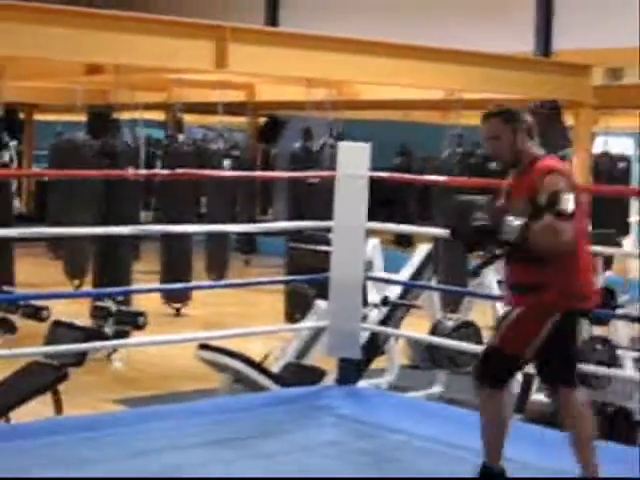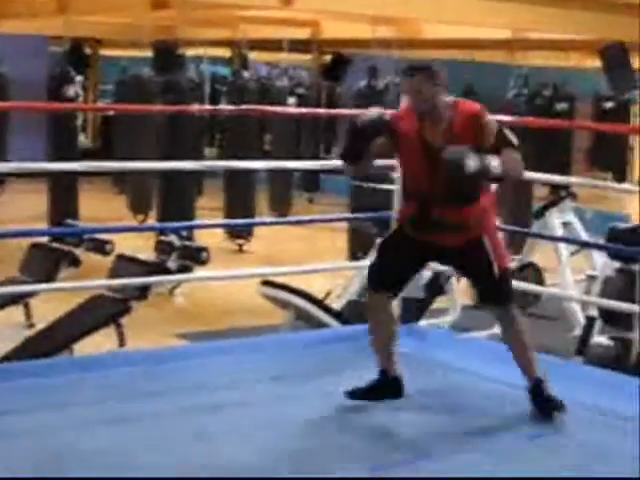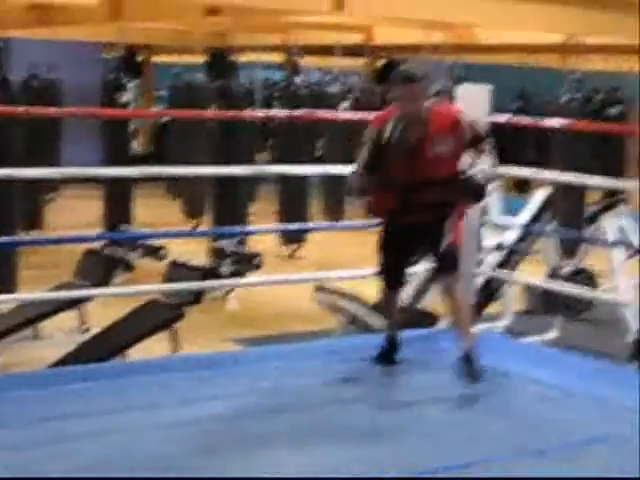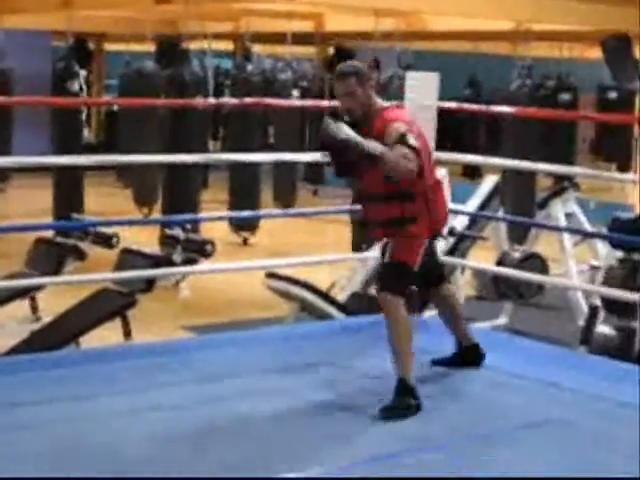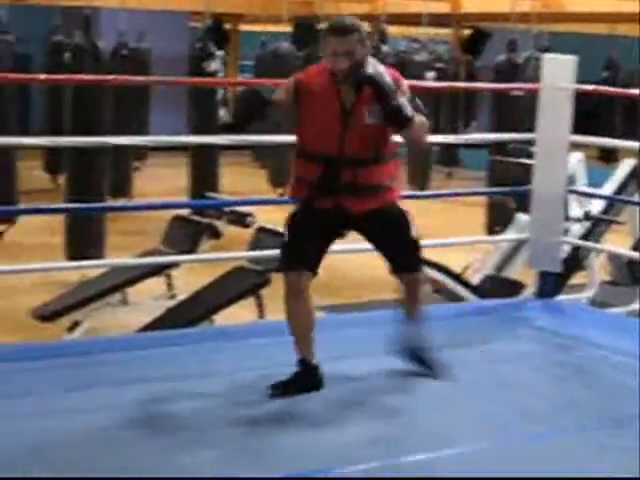
dt=0.7s
person 1, frame 1
left shoulder: (549, 178)
right shoulder: (521, 177)
left elbow: (560, 236)
right elbow: (519, 234)
left wrist: (500, 229)
right wrist: (484, 229)
left hip: (550, 297)
right hip: (555, 295)
left knee: (489, 377)
right knee: (563, 386)
person 1, frame 2
left shoulder: (476, 119)
right shoulder: (400, 122)
left elbow: (515, 168)
right elbow: (355, 164)
left wrist: (480, 167)
right wrist: (359, 139)
left hip: (468, 229)
right hip: (418, 226)
left knee: (501, 306)
right knee: (377, 291)
left ankle: (536, 386)
right ankle: (388, 378)
person 1, frame 3
left shoulder: (451, 120)
right shoulder: (381, 125)
right elbow: (360, 181)
left wrist: (477, 178)
right wrist: (377, 153)
left hip: (440, 210)
right hip: (398, 213)
left knee: (449, 279)
right knee: (391, 283)
left ankle: (467, 354)
right ankle: (392, 340)
person 1, frame 4
left shoulder: (392, 124)
right shoulder: (368, 125)
left elbow: (405, 166)
right elbow: (360, 173)
left wrist: (353, 141)
right wrist: (342, 149)
left hip: (414, 225)
right hip: (395, 223)
left knee: (390, 298)
right knee: (432, 286)
left ankle: (407, 390)
right ankle: (468, 348)
person 1, frame 5
left shoulder: (387, 82)
right shoulder: (308, 83)
left elbow: (419, 138)
right elbow: (267, 102)
left wrist: (391, 97)
right wrist: (251, 102)
left hip: (372, 196)
right hip: (320, 197)
left knee: (410, 270)
right knee: (295, 278)
left ankle: (412, 337)
right ankle: (308, 370)
